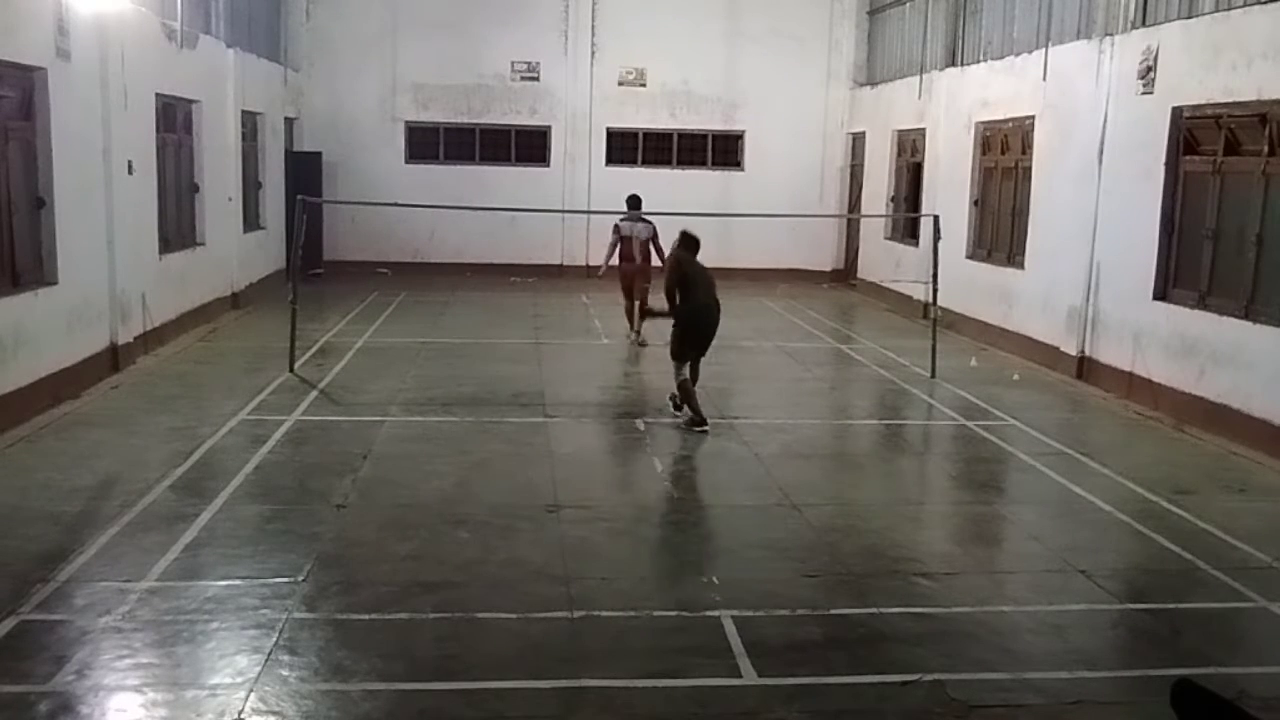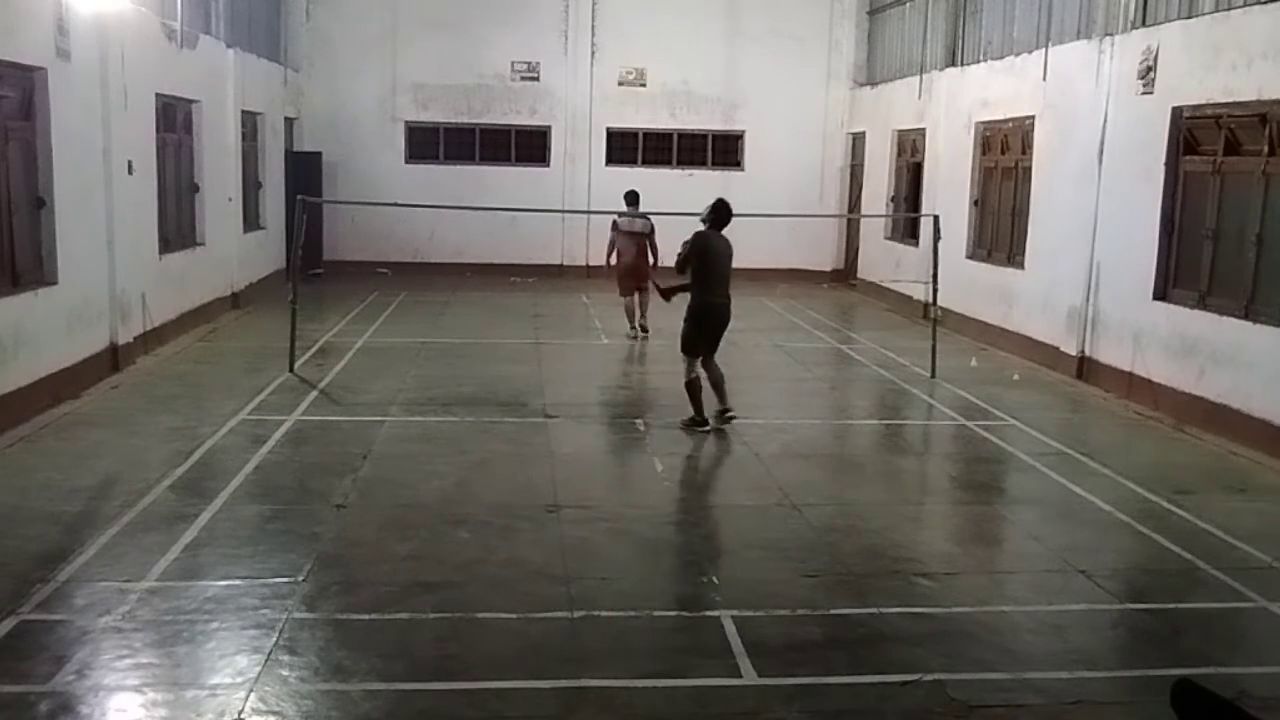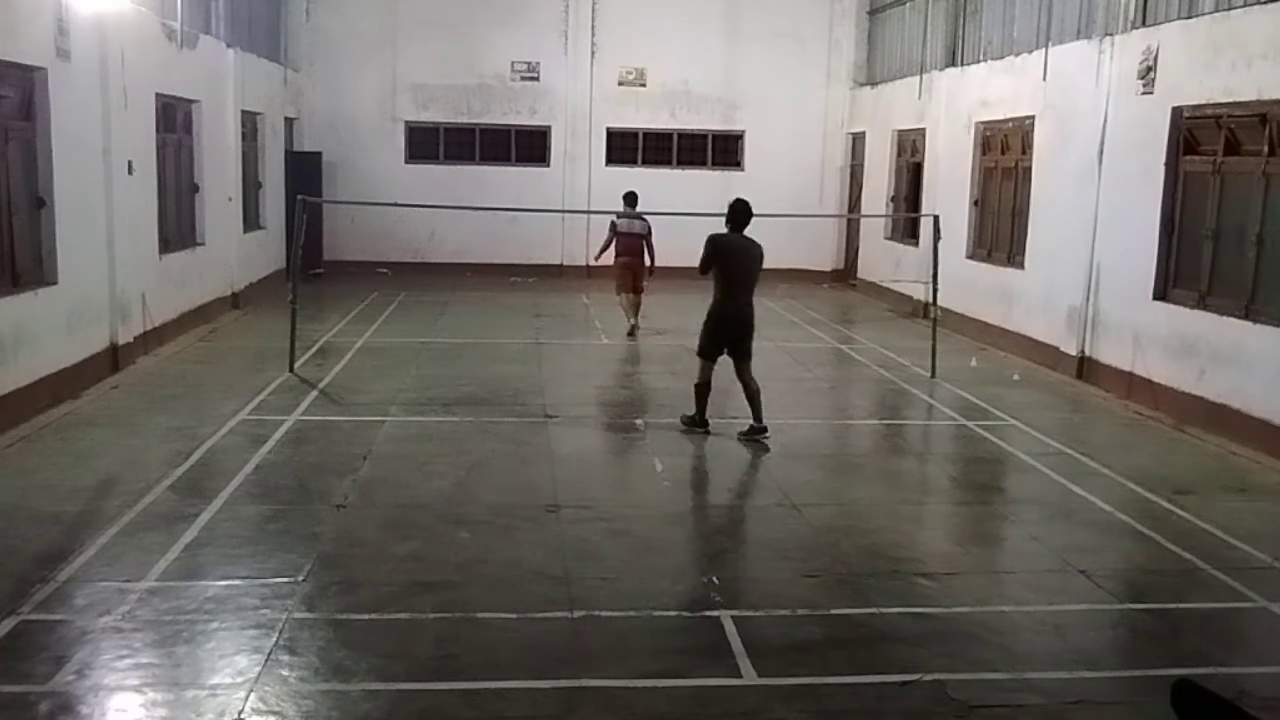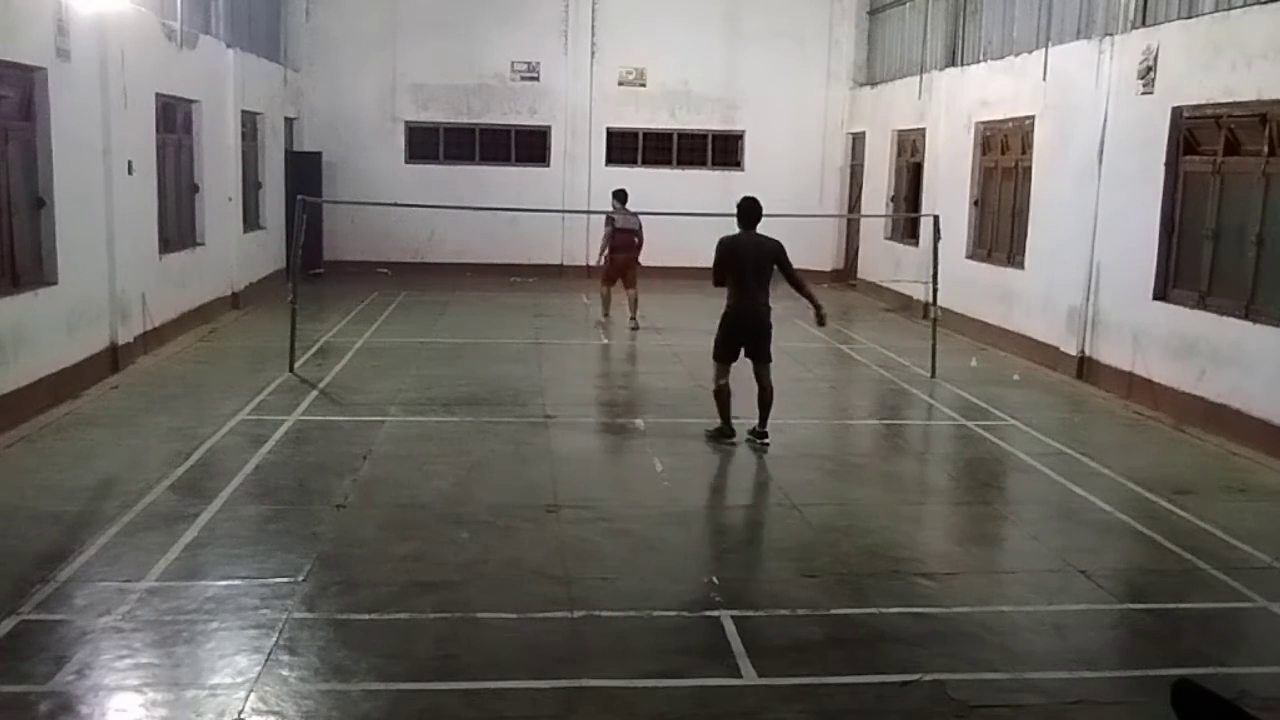
dt=0.3s
person 1, frame 1
left shoulder: (677, 258)
right shoulder: (701, 268)
left elbow: (670, 288)
left wrist: (672, 309)
right wrist: (661, 313)
left hip: (692, 314)
right hip: (712, 315)
left knee: (680, 368)
right knee: (694, 362)
left ankle: (699, 419)
right ankle: (680, 401)
person 1, frame 2
left shoulder: (701, 237)
right shoulder: (725, 244)
left elbow: (680, 268)
left wrist: (683, 251)
right wrist: (675, 289)
left hip: (703, 307)
right hip: (723, 308)
left knee: (691, 364)
right knee: (709, 359)
left ankle: (700, 418)
right ankle: (724, 407)
person 1, frame 3
left shoulder: (716, 241)
right shoulder: (755, 248)
left elbow: (702, 270)
left hip: (721, 312)
right hip: (745, 313)
left knee: (705, 368)
right knee: (744, 371)
left ankle: (700, 419)
right ankle: (758, 425)
person 1, frame 4
left shoulder: (727, 244)
right shoulder: (774, 246)
left elbow: (718, 280)
right elbow: (794, 279)
right wrist: (817, 306)
left hip: (735, 313)
right hip: (761, 314)
left knee: (721, 372)
right knee: (762, 373)
left ankle: (726, 428)
right ankle: (761, 430)
